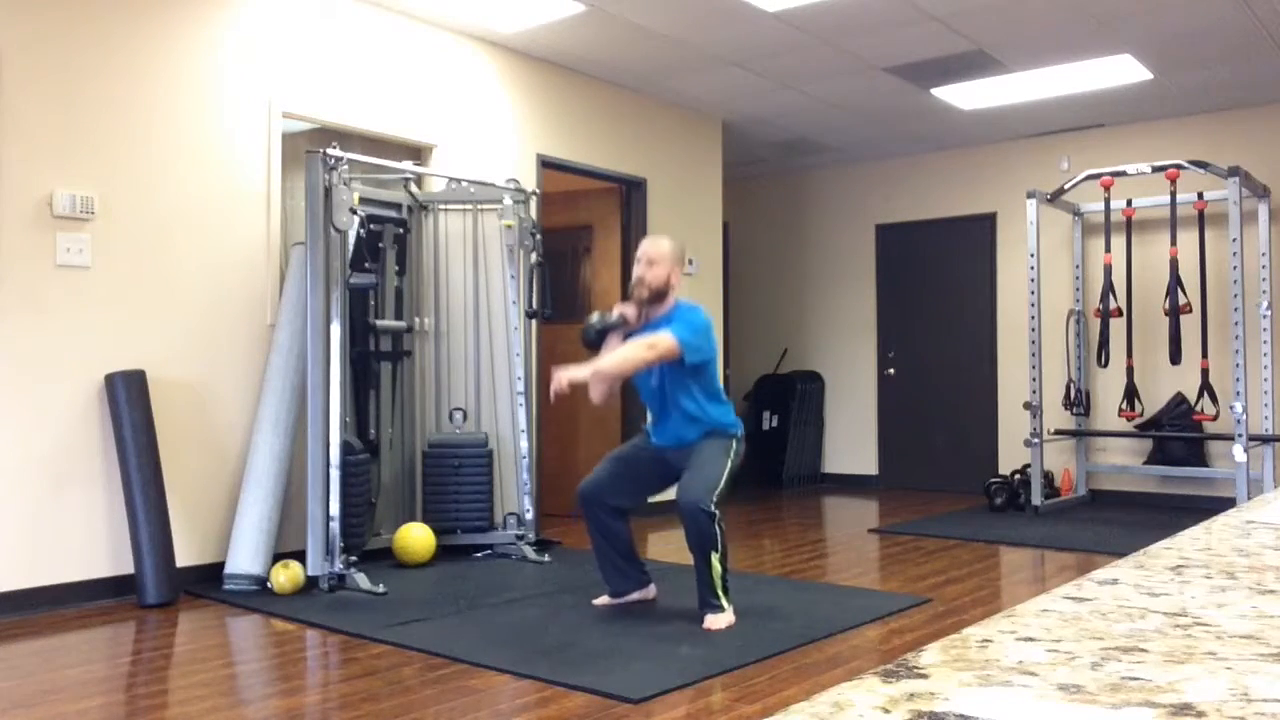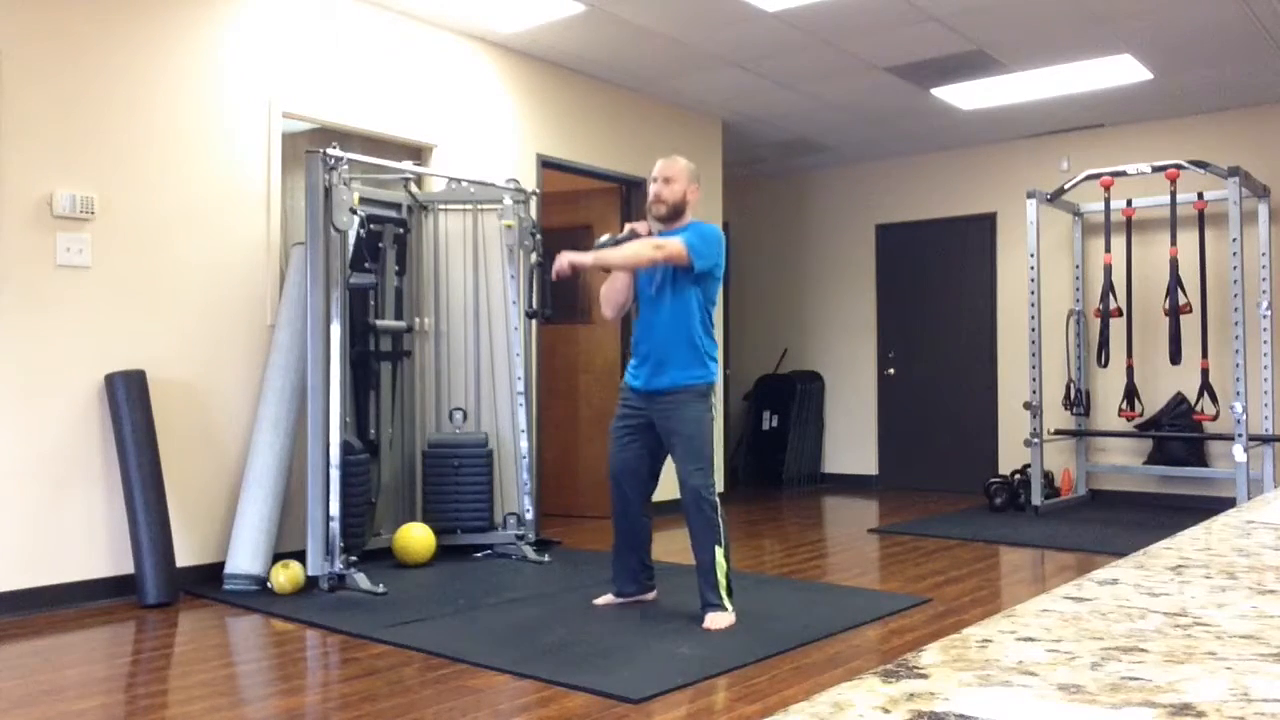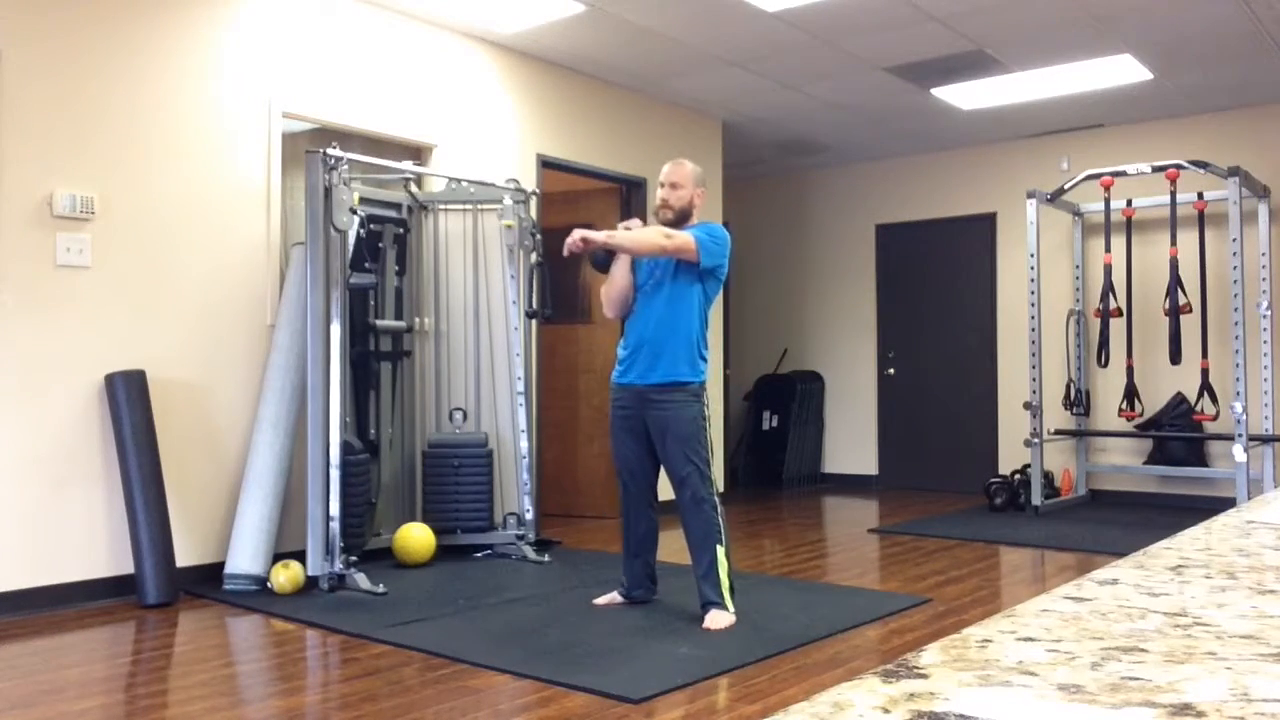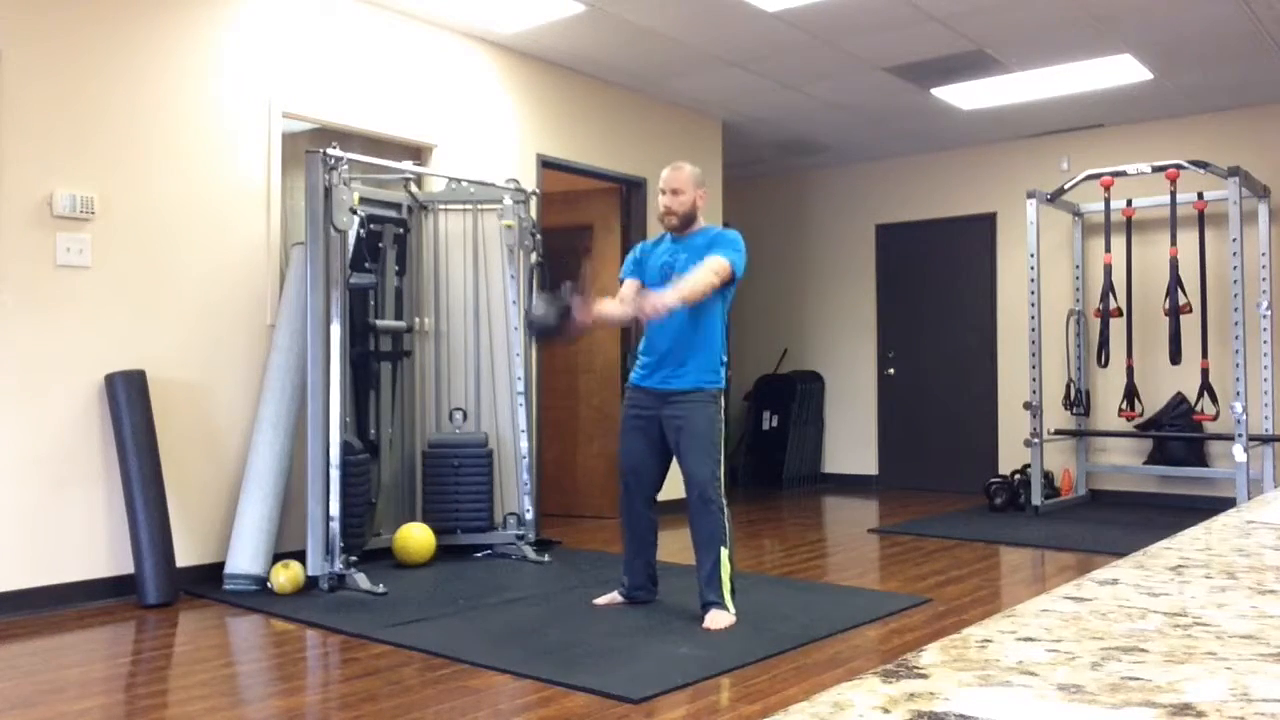
dt=0.4s
person 1, frame 1
left shoulder: (692, 320)
right shoulder: (632, 326)
left elbow: (650, 350)
right elbow: (600, 394)
left wrist: (579, 371)
right wrist: (617, 333)
left hip: (711, 436)
right hip: (660, 439)
left knee: (695, 502)
right knee: (594, 493)
left ankle: (717, 604)
right ankle: (630, 583)
person 1, frame 2
left shoulder: (706, 237)
right shoulder: (644, 241)
left elbow: (657, 252)
right elbow: (611, 308)
left wrist: (586, 258)
right wrist: (627, 249)
left hip: (687, 389)
right hip: (637, 388)
left knee: (697, 492)
right knee: (627, 489)
left ankle: (717, 600)
right ankle: (633, 583)
person 1, frame 3
left shoulder: (712, 239)
right shoulder: (640, 248)
left elbow: (668, 242)
right elbow: (613, 307)
left wrist: (601, 237)
right wrist: (618, 246)
left hip: (677, 387)
right hip: (627, 385)
left knee: (695, 493)
right knee: (635, 491)
left ankle: (718, 600)
right ankle: (637, 586)
person 1, frame 4
left shoulder: (724, 241)
right shoulder: (644, 253)
left elbow: (711, 276)
right elbow: (624, 302)
left wrist: (668, 296)
right wrist: (595, 311)
left hip: (695, 388)
right hip: (644, 386)
left knee: (704, 489)
right knee: (634, 486)
left ankle: (719, 600)
right ankle: (638, 585)
